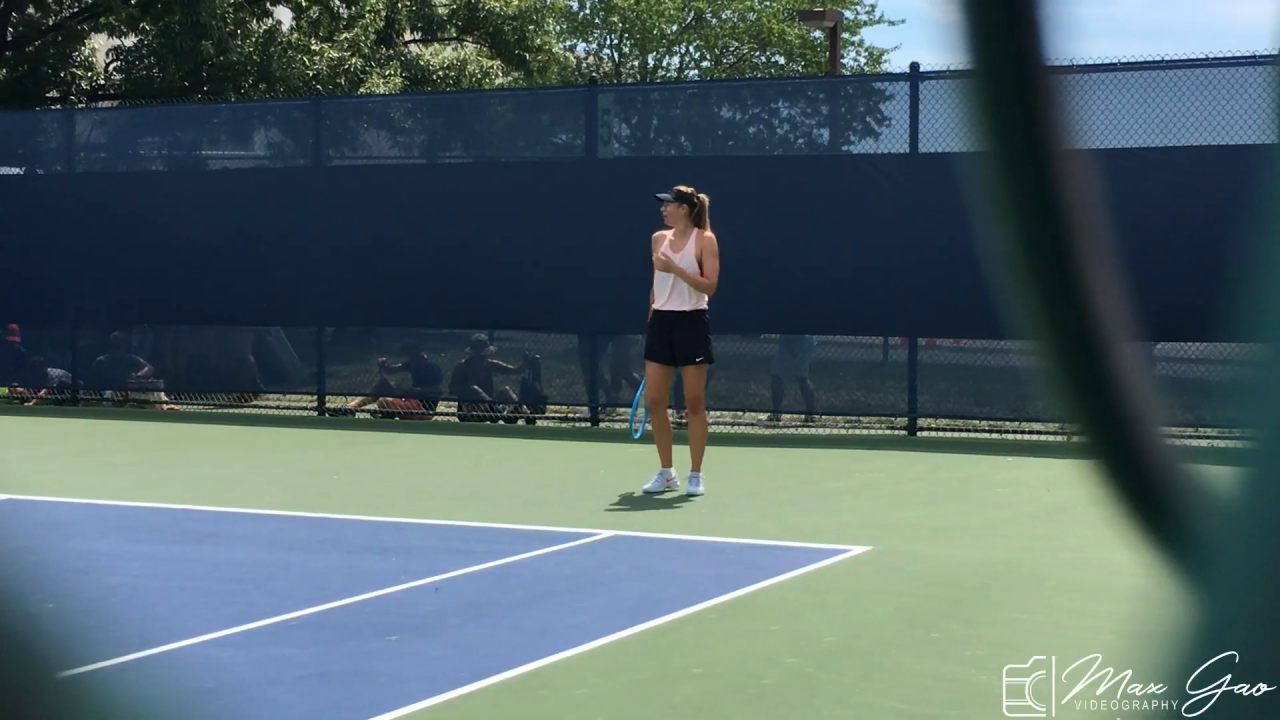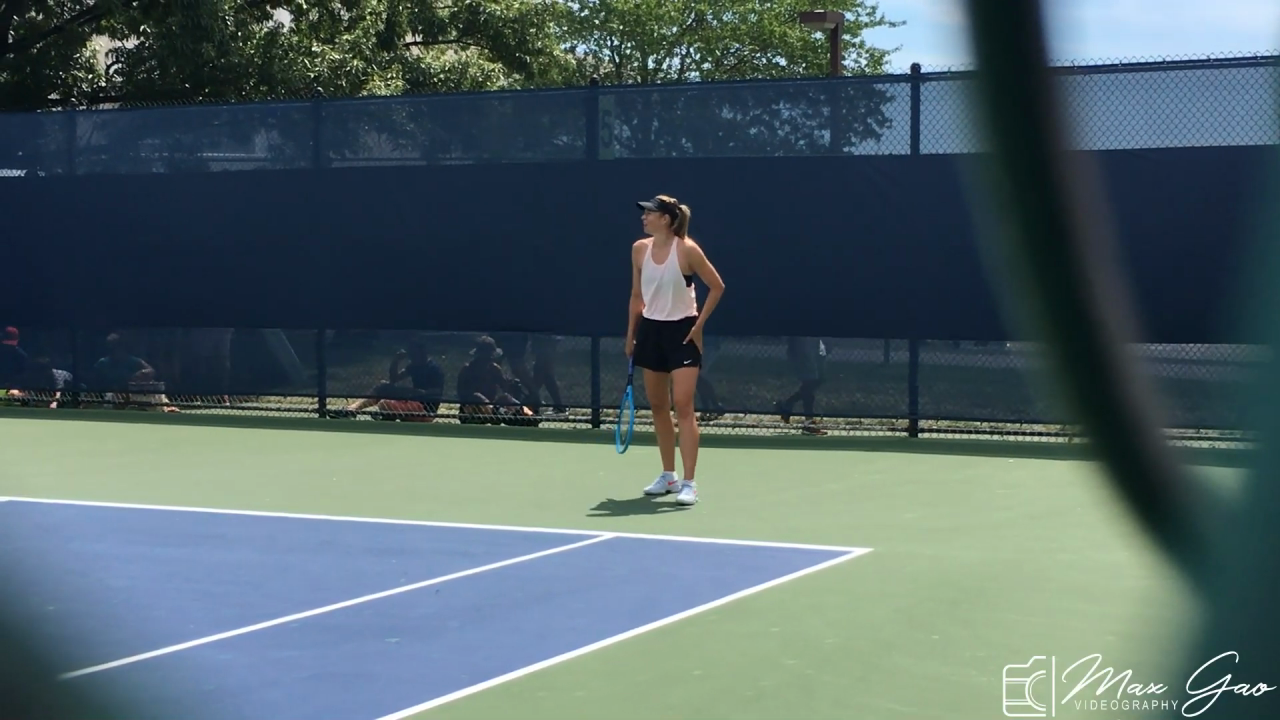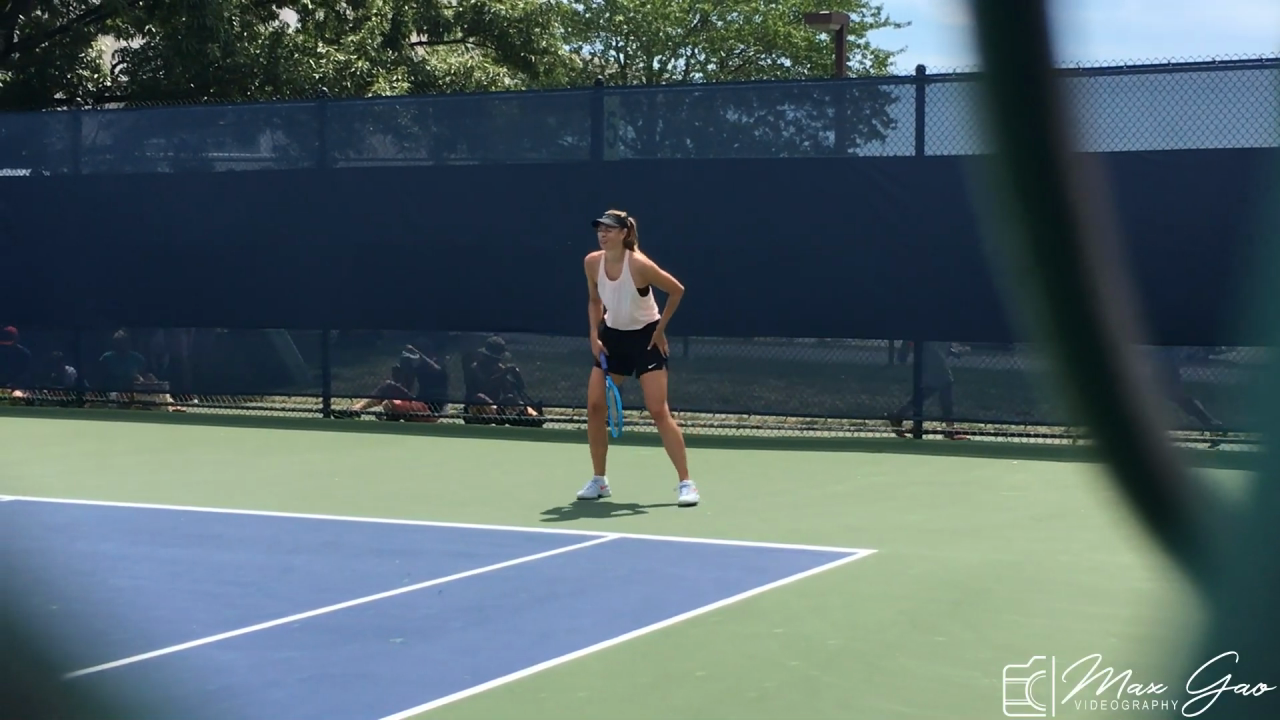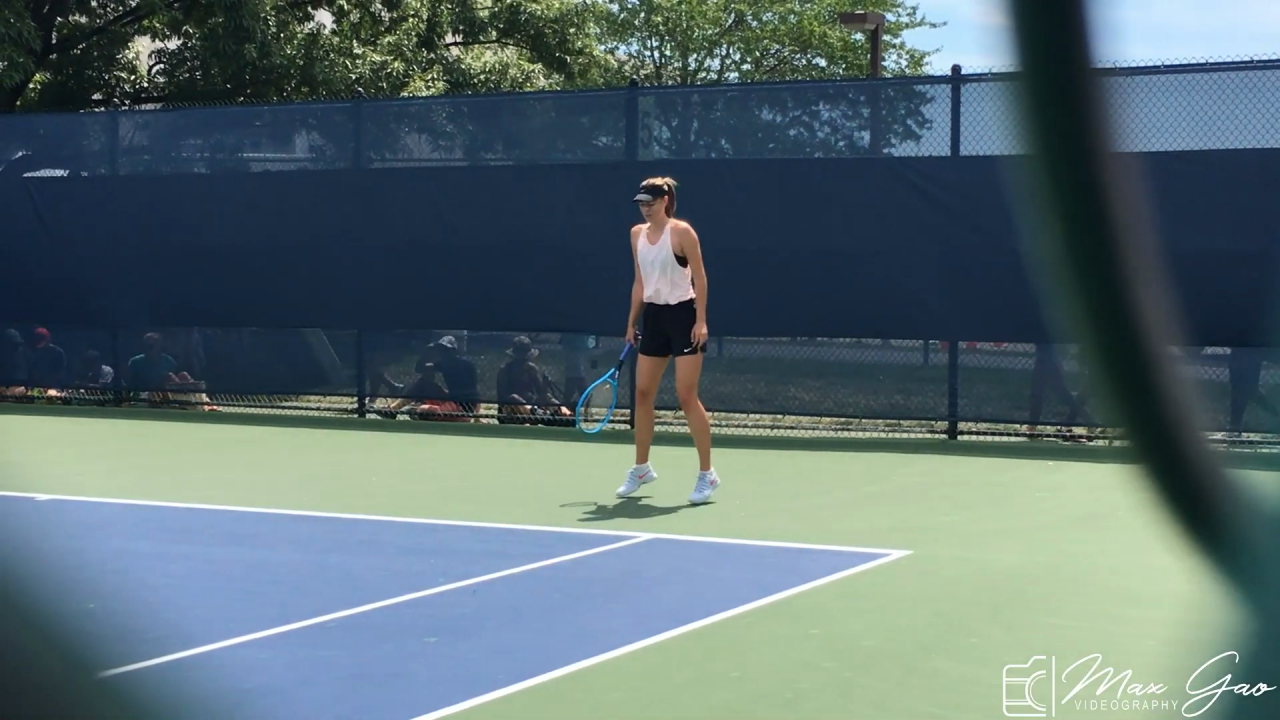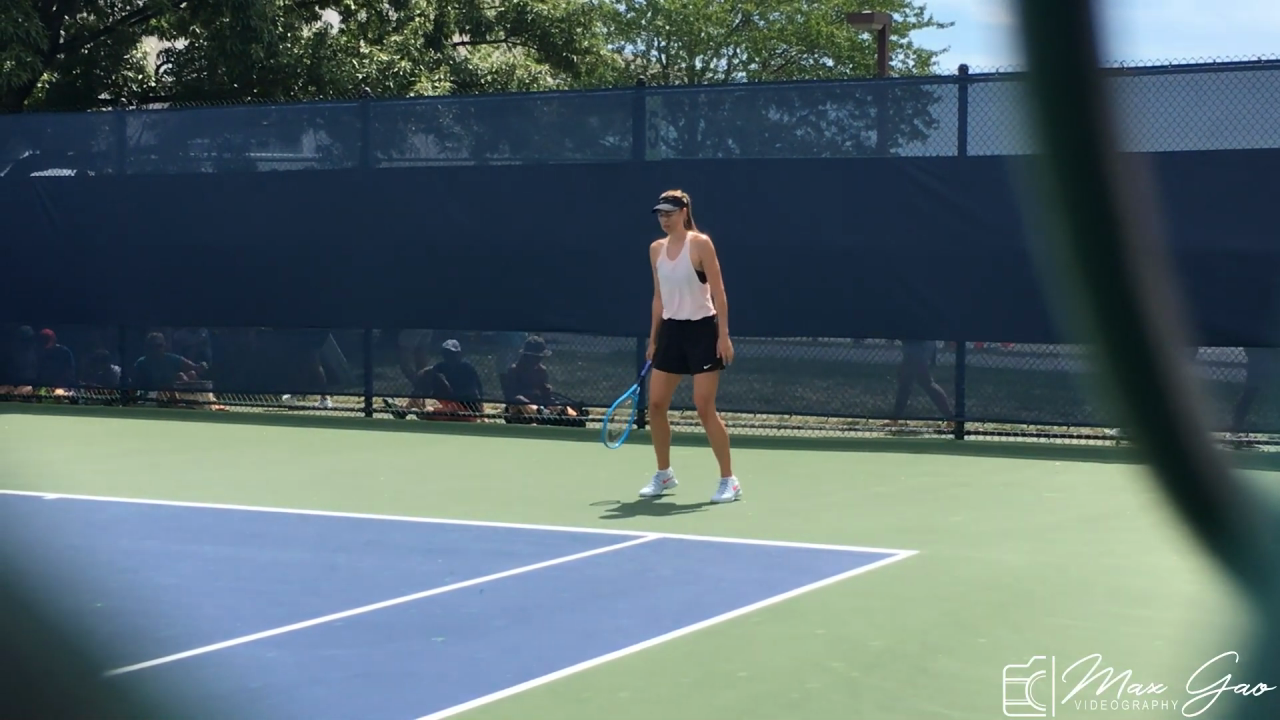
dt=1s
person 1, frame 1
left shoulder: (705, 239)
right shoulder: (659, 238)
left elbow: (709, 286)
left wrist: (675, 268)
right wrist: (651, 317)
left hip: (691, 323)
right hip: (661, 323)
left knee: (694, 404)
right knee: (654, 402)
left ankle: (695, 475)
right ankle: (666, 472)
person 1, frame 2
left shoulder: (687, 249)
right shoulder: (639, 249)
left elbow: (717, 287)
left wrist: (699, 324)
right wrist: (630, 333)
left hip: (681, 331)
right hip: (650, 330)
left knee: (683, 406)
right knee: (658, 407)
left ankle: (689, 483)
right ankle: (668, 476)
person 1, frame 3
left shoulder: (639, 264)
right shoulder: (592, 262)
left elbow: (677, 290)
left wrist: (660, 329)
right wrist: (594, 335)
left hip: (645, 337)
right hip: (612, 337)
left knee: (658, 411)
right knee: (595, 407)
left ankle: (686, 483)
right ankle: (599, 481)
person 1, frame 4
left shoulder: (682, 231)
right shoulder: (637, 234)
left elbow: (700, 278)
left wrist: (701, 320)
right wrist: (631, 322)
left hip: (682, 315)
right hip: (653, 315)
left knee: (687, 397)
right knee: (643, 394)
left ankle: (707, 474)
right ankle: (641, 468)
person 1, frame 5
left shoulder: (700, 243)
right shoulder: (656, 249)
left elbow: (718, 292)
left wrist: (724, 335)
right wrist: (652, 339)
left hip: (702, 330)
right hip: (672, 332)
left knee: (705, 410)
right knee: (656, 405)
left ankle: (729, 480)
right ankle: (664, 473)
